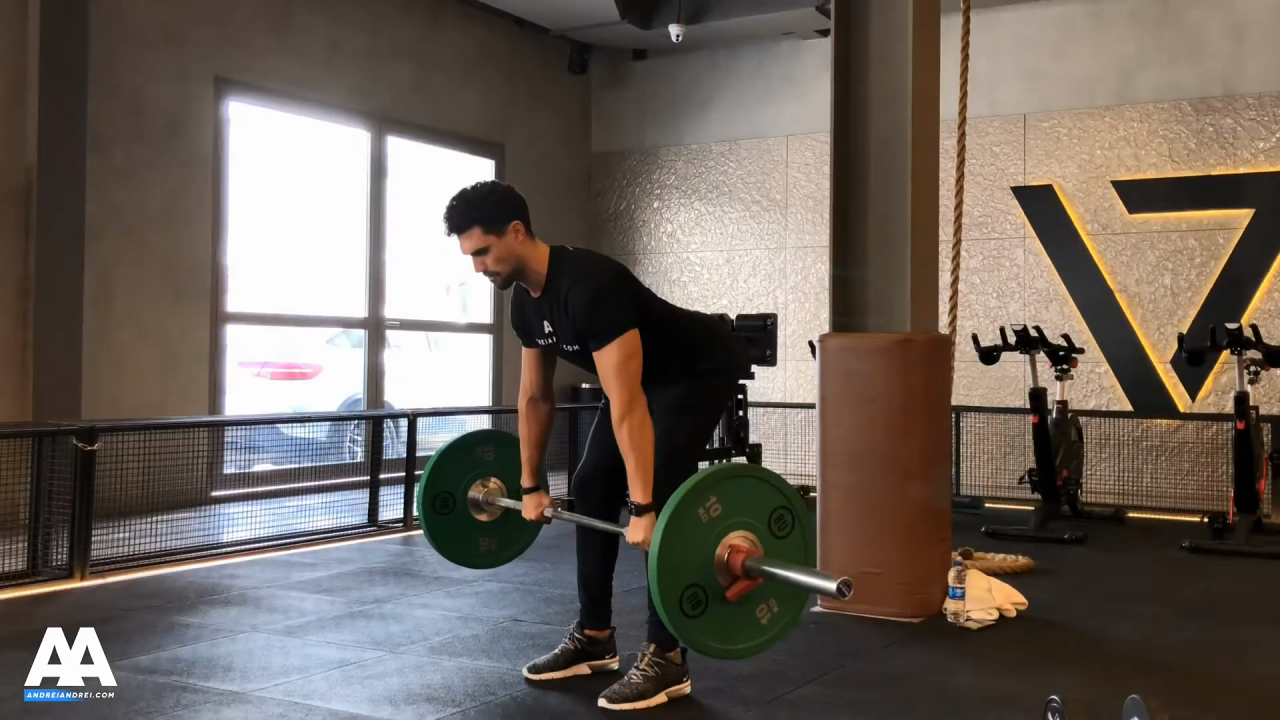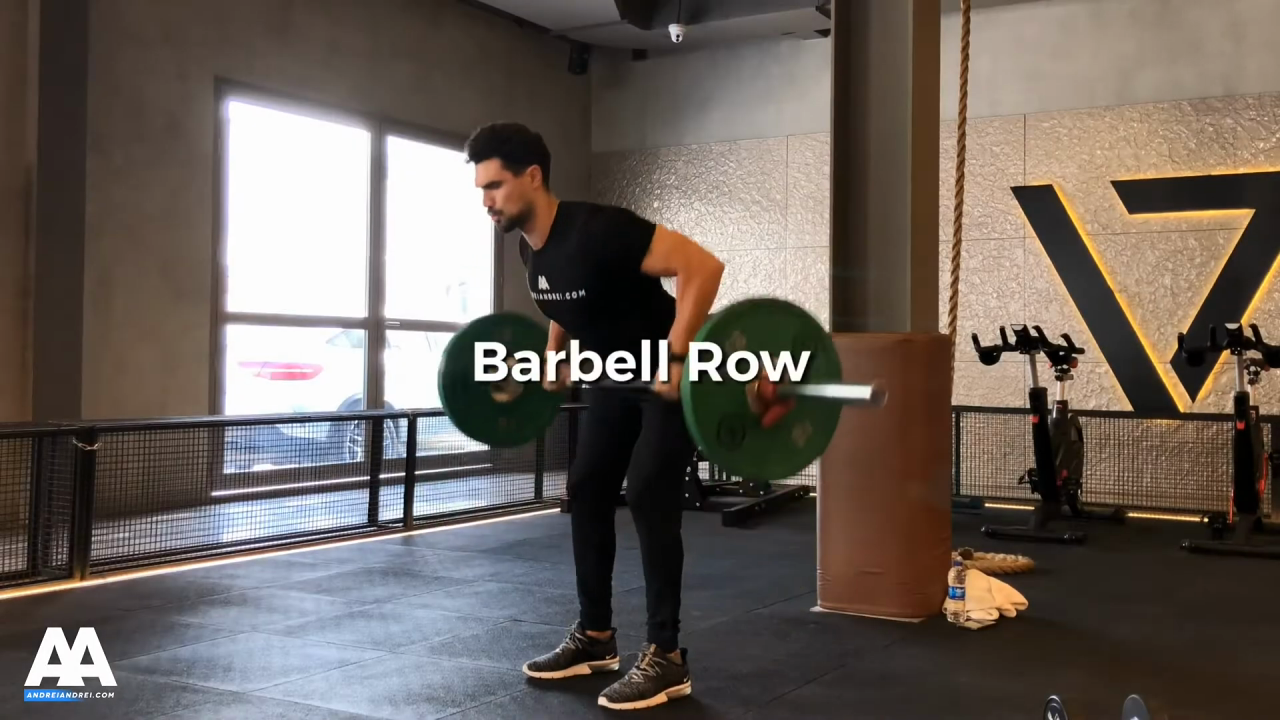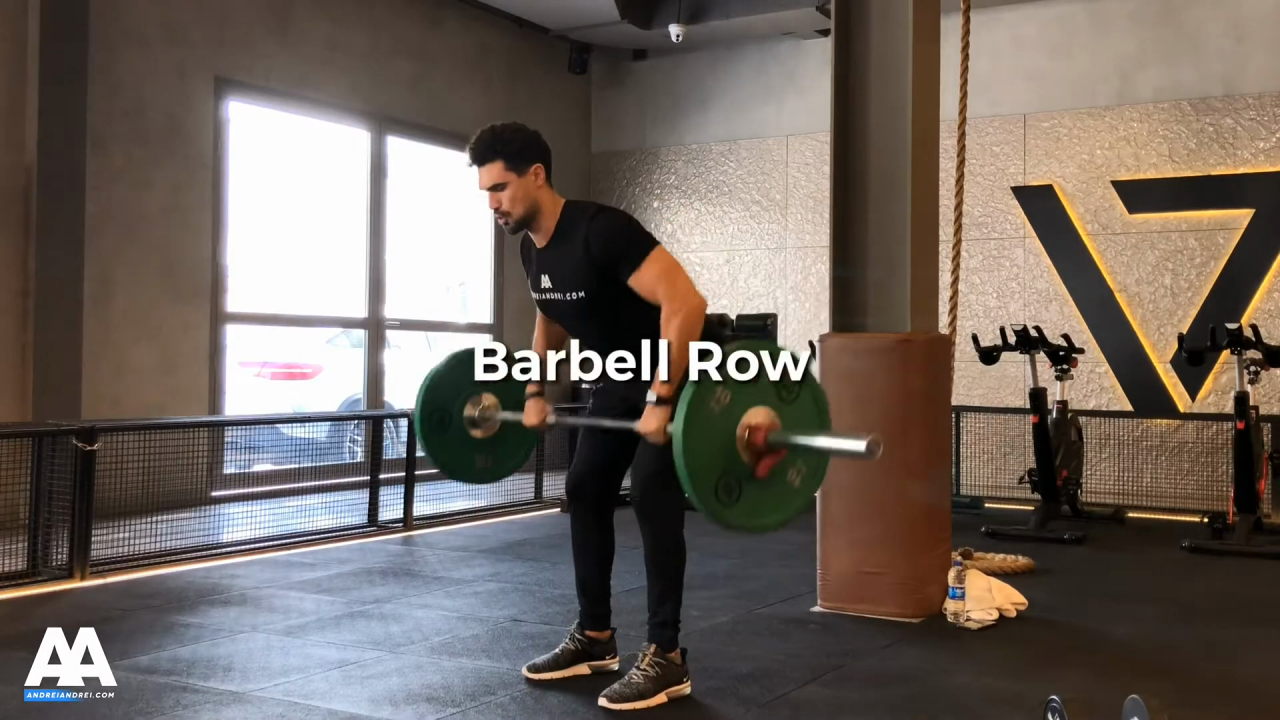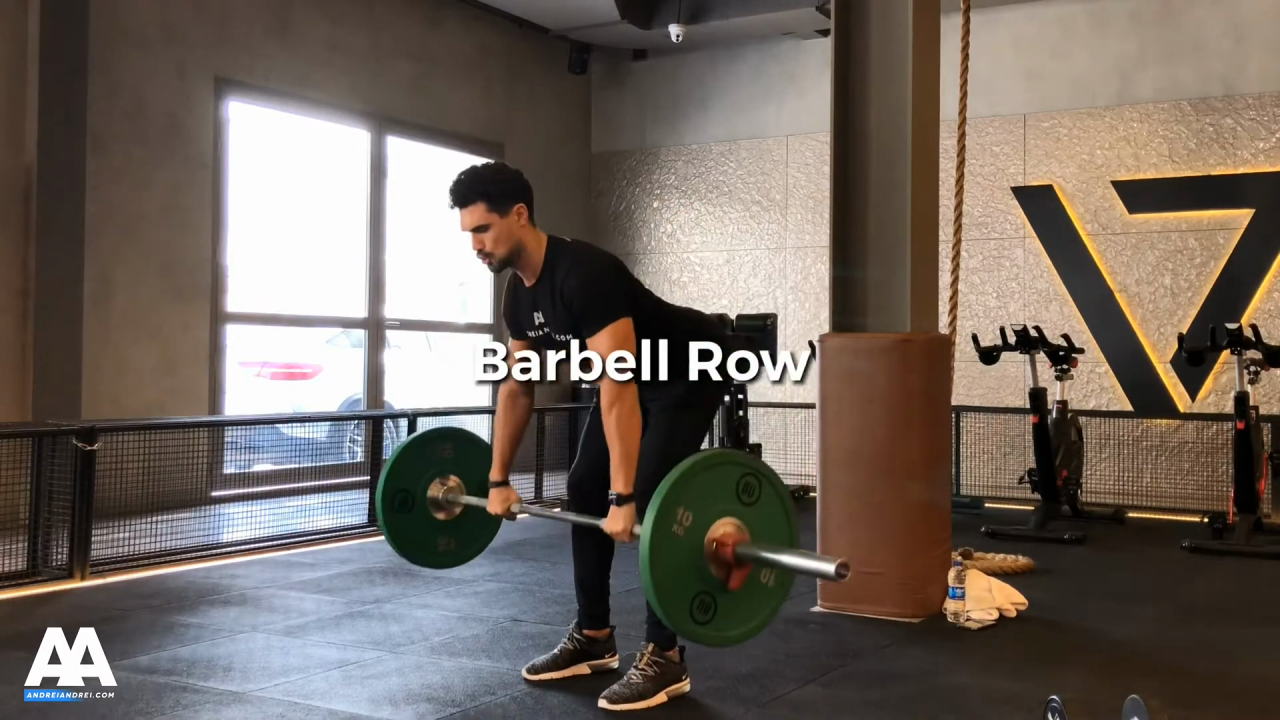
dt=0.5s
person 1, frame 1
left shoulder: (590, 285)
right shoulder: (525, 303)
left elbow: (627, 407)
right elbow: (534, 397)
left wrist: (642, 508)
right wrist: (530, 485)
left hip: (700, 370)
right hip: (644, 374)
left knee: (658, 495)
right knee: (590, 488)
left ankle: (665, 658)
right ankle: (594, 636)
person 1, frame 2
left shoulder: (596, 230)
right shoulder: (532, 247)
left elbow: (701, 267)
left wrist: (676, 355)
right wrist: (555, 353)
left hip: (673, 370)
left knee: (649, 494)
right knee: (586, 489)
left ankle: (665, 658)
right ankle: (594, 636)
person 1, frame 3
left shoulder: (601, 231)
right shoulder: (531, 249)
left elbow: (686, 303)
right elbow: (550, 317)
left wrist: (661, 403)
right wrist: (535, 393)
left hip: (679, 368)
right hip: (620, 371)
left knee: (651, 494)
right knee: (585, 490)
left ankle: (665, 657)
right ankle: (594, 636)
person 1, frame 4
left shoulder: (585, 275)
right shoulder: (518, 295)
left elbow: (616, 393)
right elbow: (516, 388)
left wrist: (623, 499)
right wrist: (498, 479)
left hip: (689, 369)
right hip: (636, 371)
left knee: (651, 496)
right knee: (584, 488)
left ankle: (664, 658)
right ankle: (593, 637)
